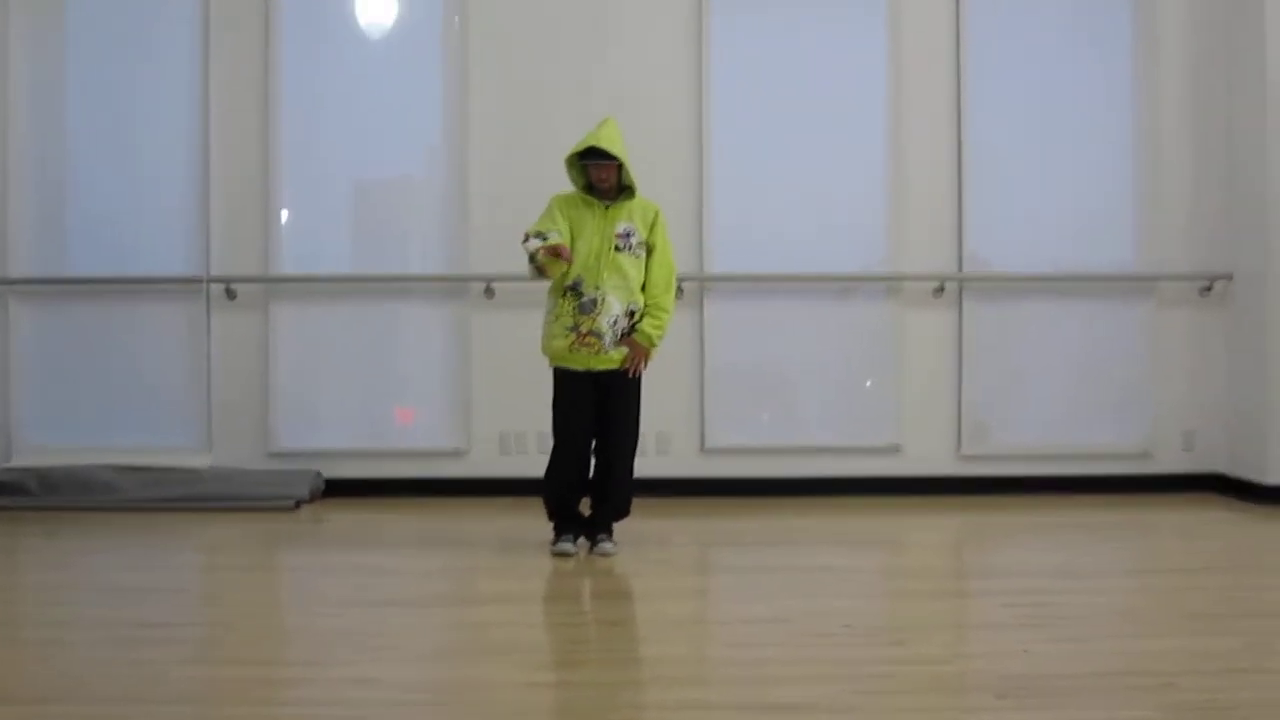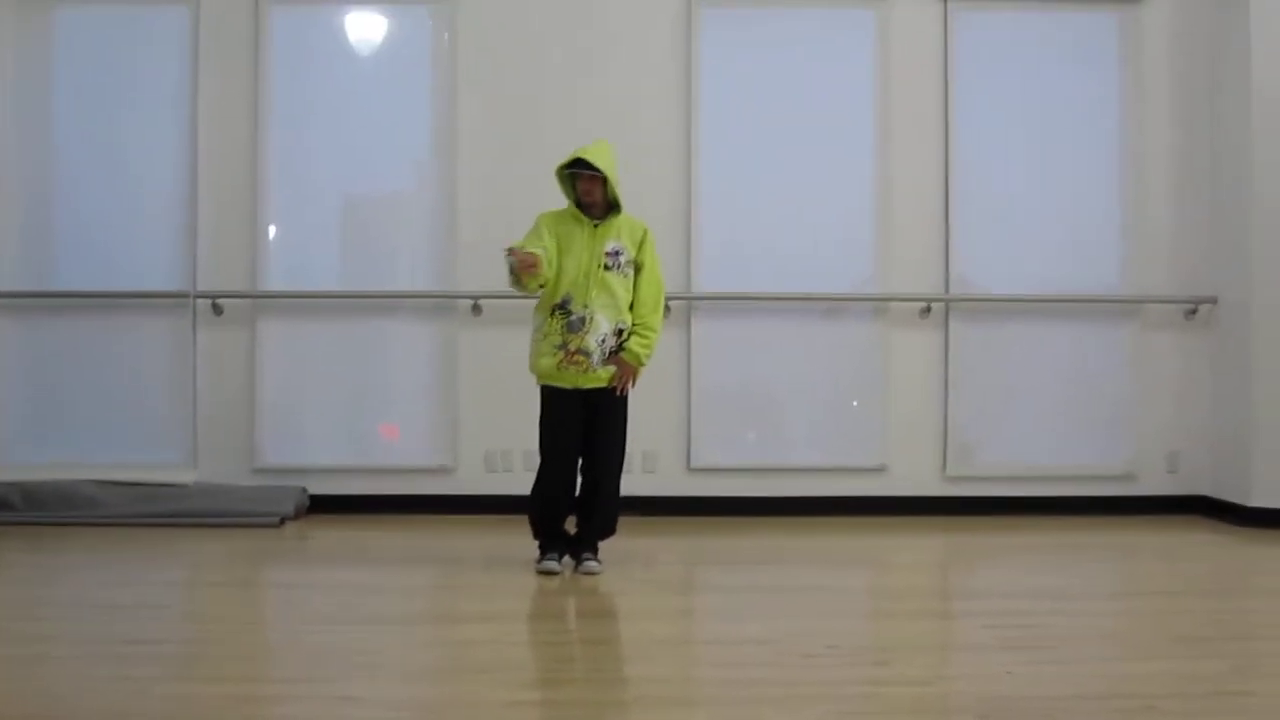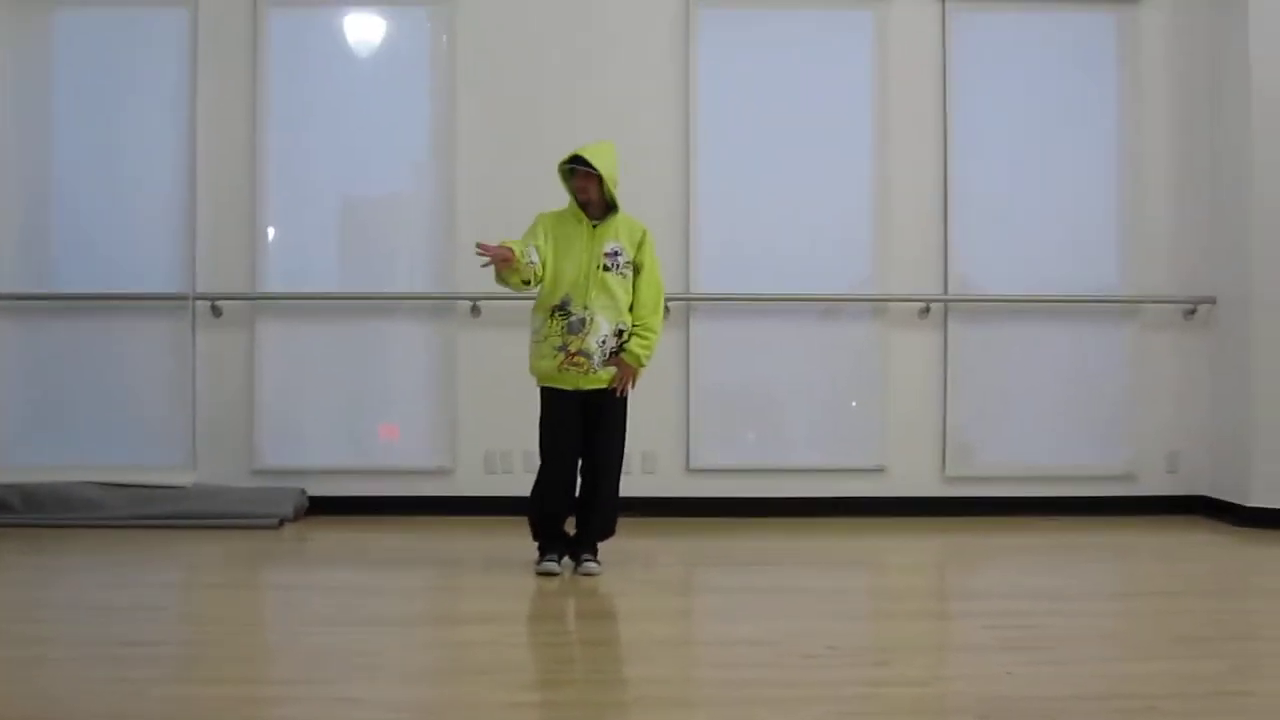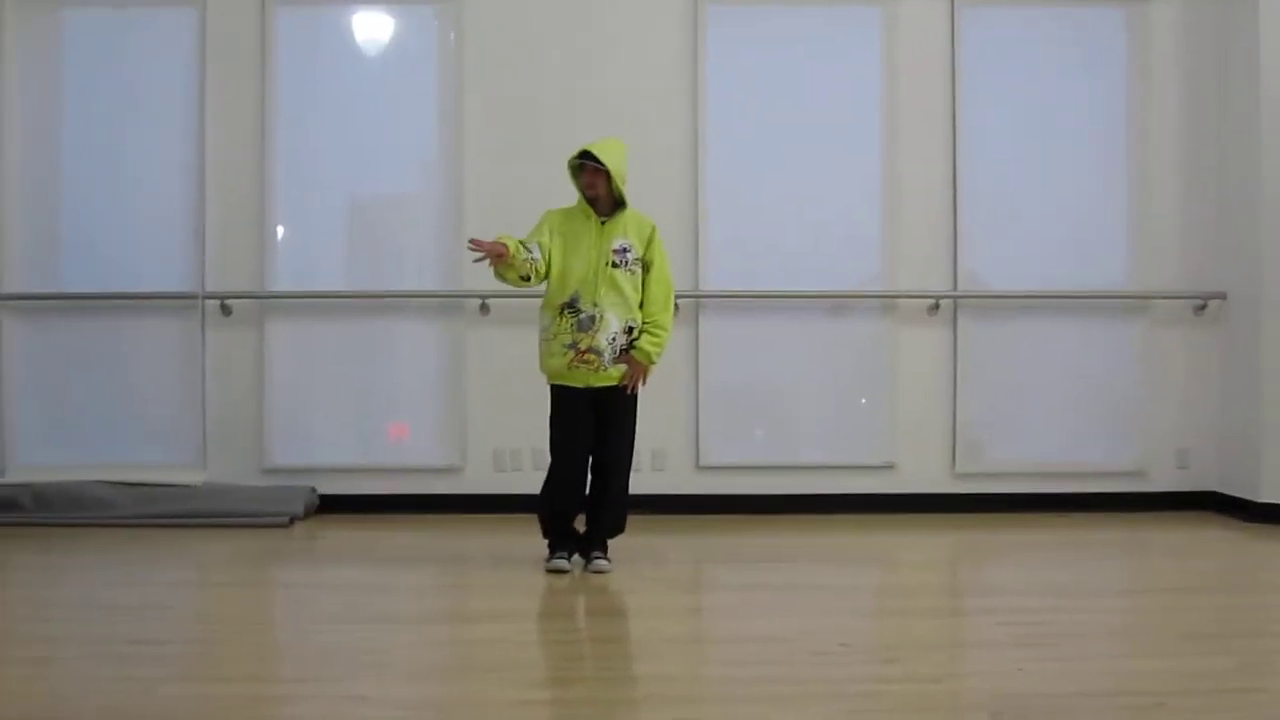
dt=0.1s
person 1, frame 1
left shoulder: (647, 214)
right shoulder: (562, 207)
left elbow: (661, 284)
right elbow: (538, 252)
left wrist: (646, 336)
right wrist: (549, 254)
left hip: (623, 355)
right hip: (572, 352)
left knee: (618, 446)
right knee: (570, 443)
left ankle: (603, 523)
right ankle: (565, 523)
person 1, frame 2
left shoulder: (635, 232)
right shoulder: (551, 224)
left elbow: (649, 301)
right elbow: (534, 274)
left wrist: (635, 355)
right wrist: (527, 265)
left hip: (611, 372)
right hip: (560, 369)
left knee: (604, 463)
right knee: (556, 461)
left ankle: (589, 541)
right ankle: (550, 541)
person 1, frame 3
left shoulder: (634, 233)
right shoulder: (548, 225)
left elbow: (649, 302)
right elbow: (526, 271)
left wrist: (635, 356)
right wrist: (509, 258)
left hip: (610, 374)
right hip: (559, 371)
left knee: (603, 465)
right knee: (557, 462)
left ankle: (588, 543)
right ankle: (550, 542)
person 1, frame 4
left shoulder: (642, 229)
right shoulder: (557, 222)
left elbow: (660, 299)
right elbow: (529, 266)
left wrist: (646, 353)
right wrist: (506, 253)
left hip: (620, 371)
right hip: (570, 369)
left knee: (614, 462)
right knee: (567, 459)
left ankle: (598, 540)
right ankle: (560, 540)
